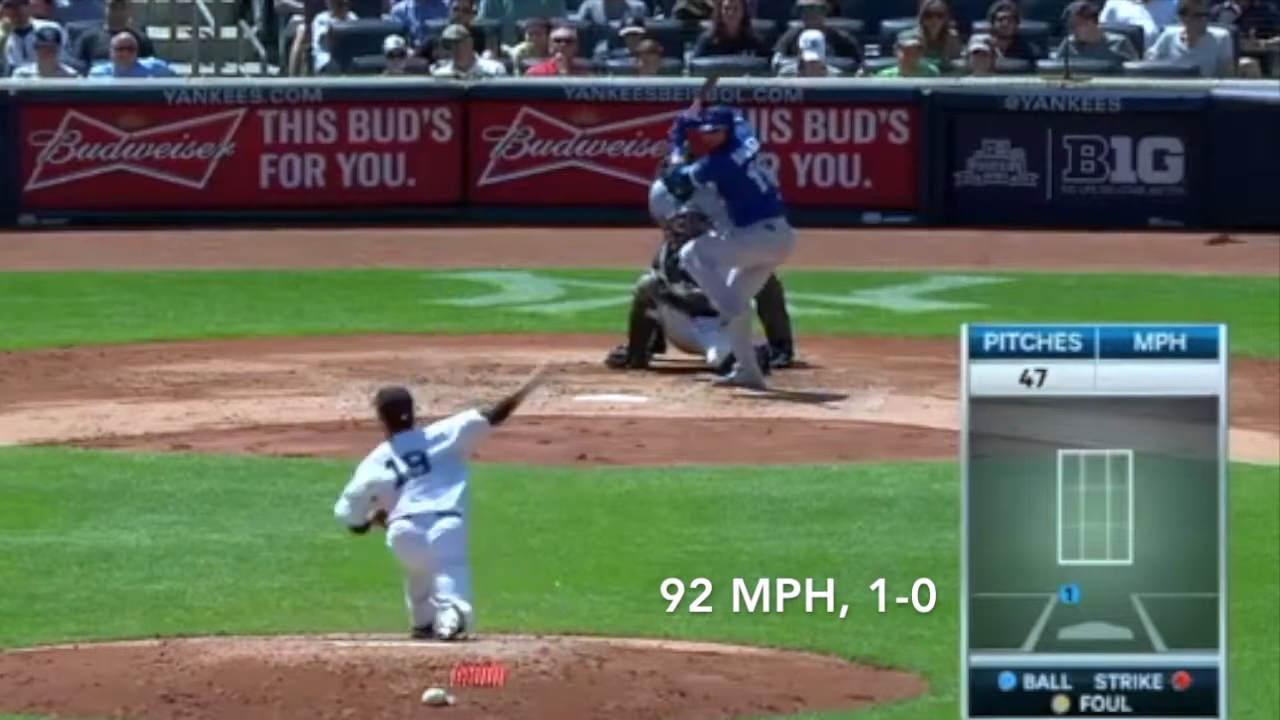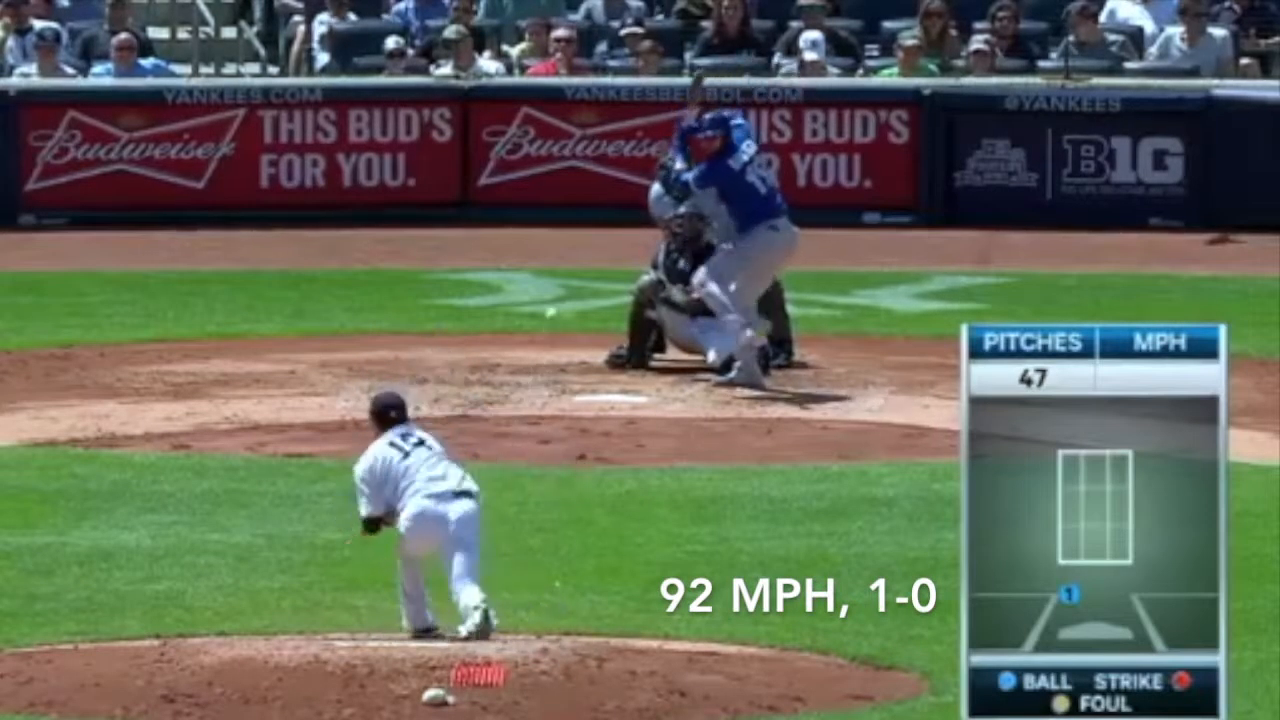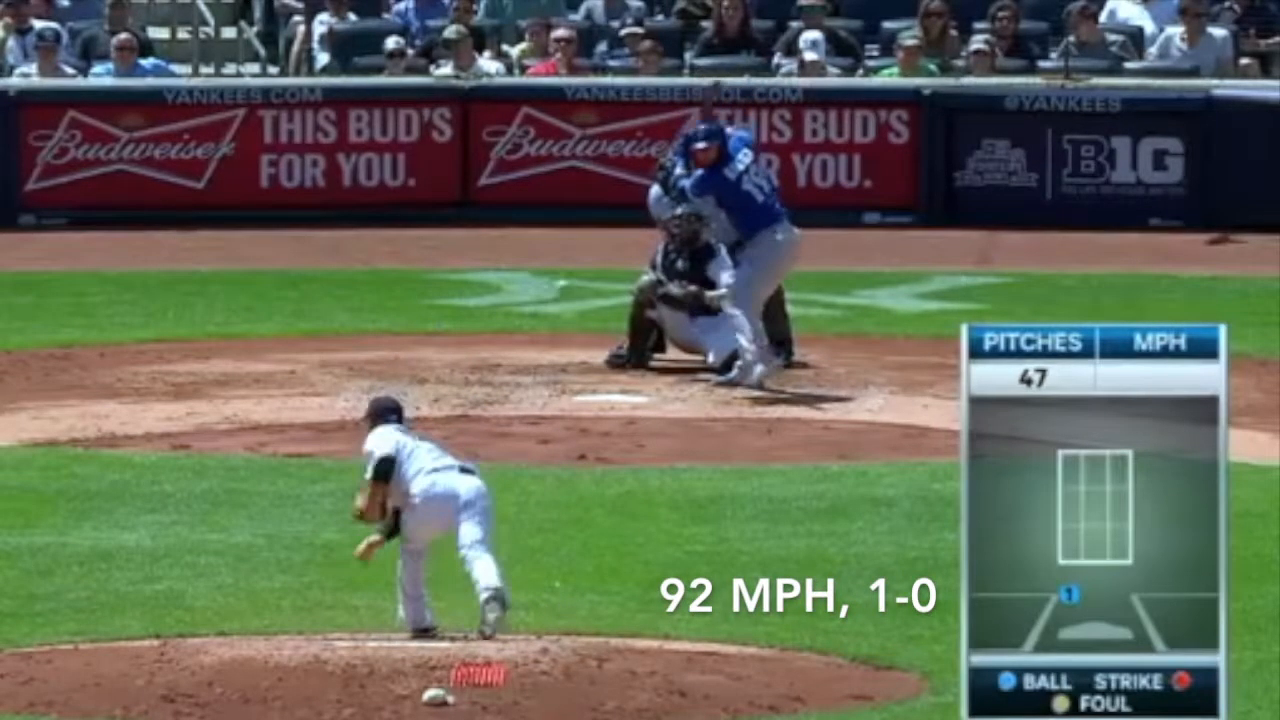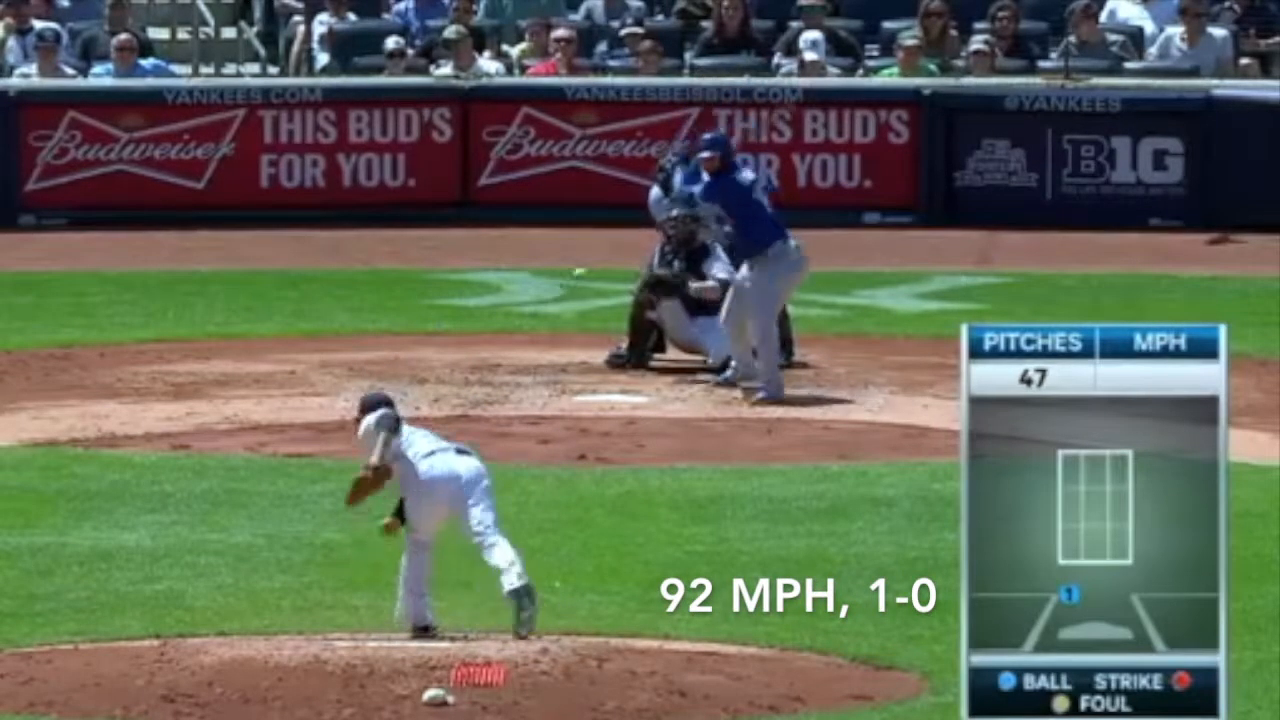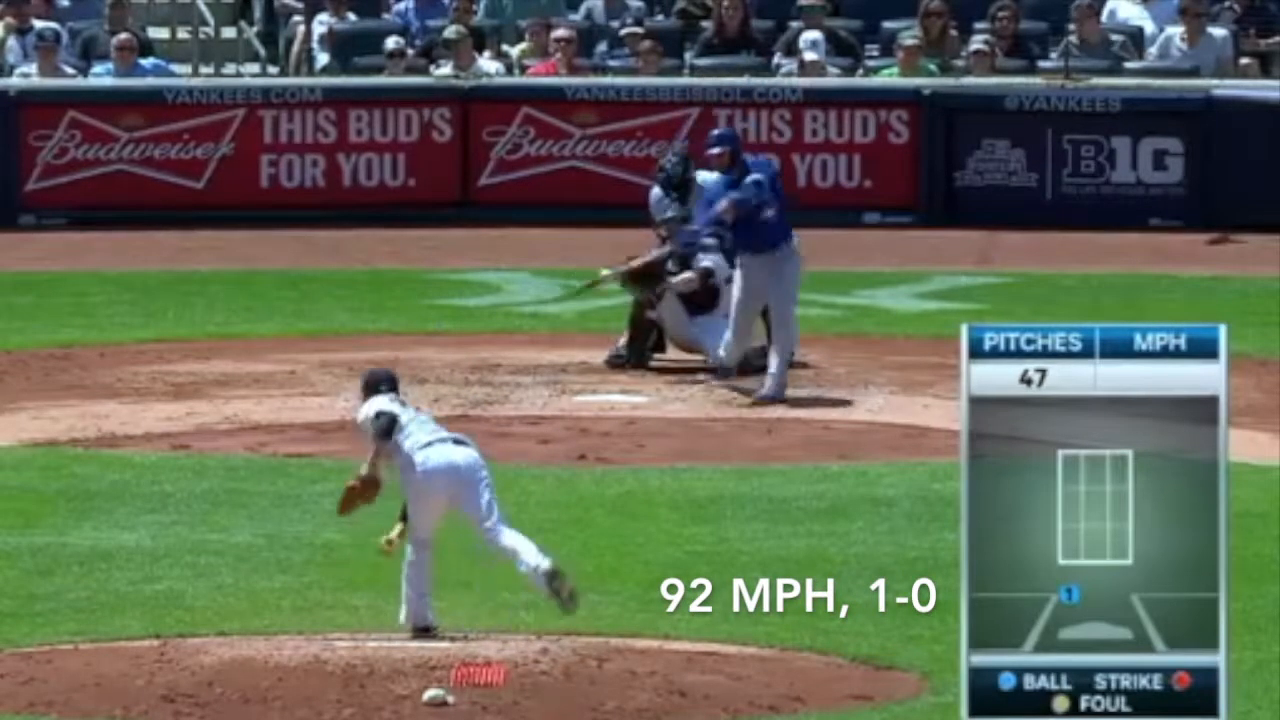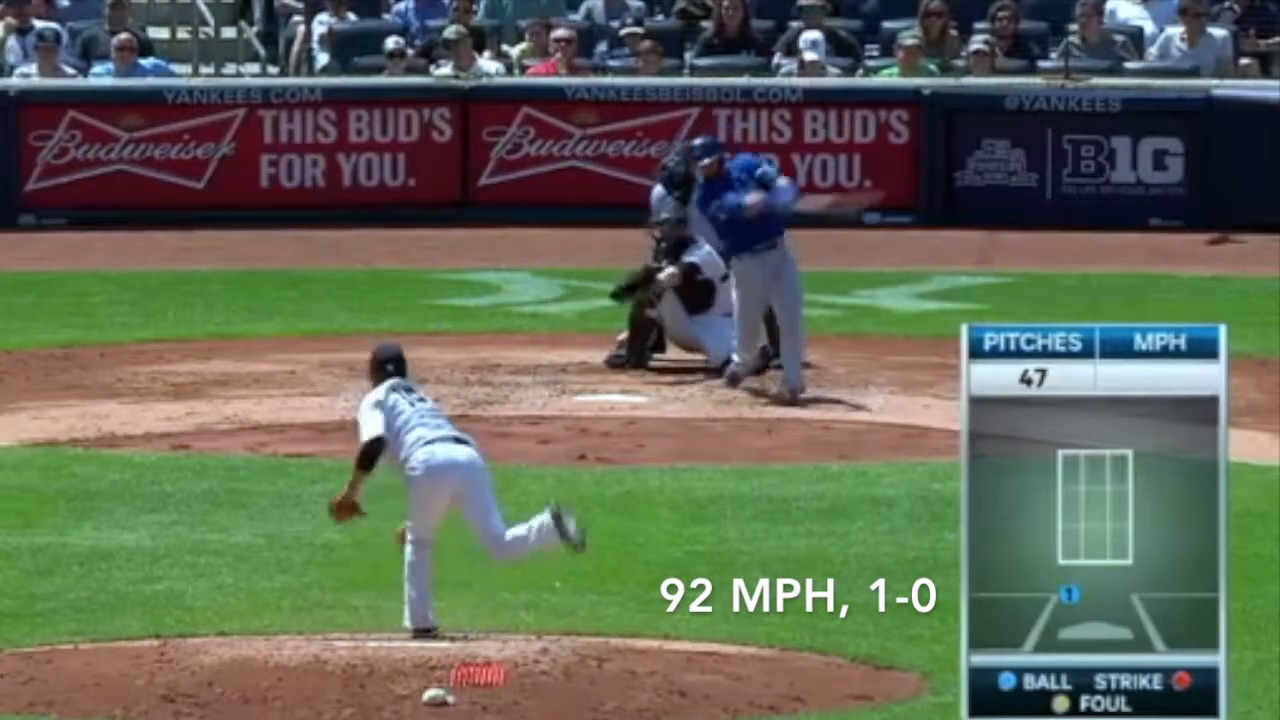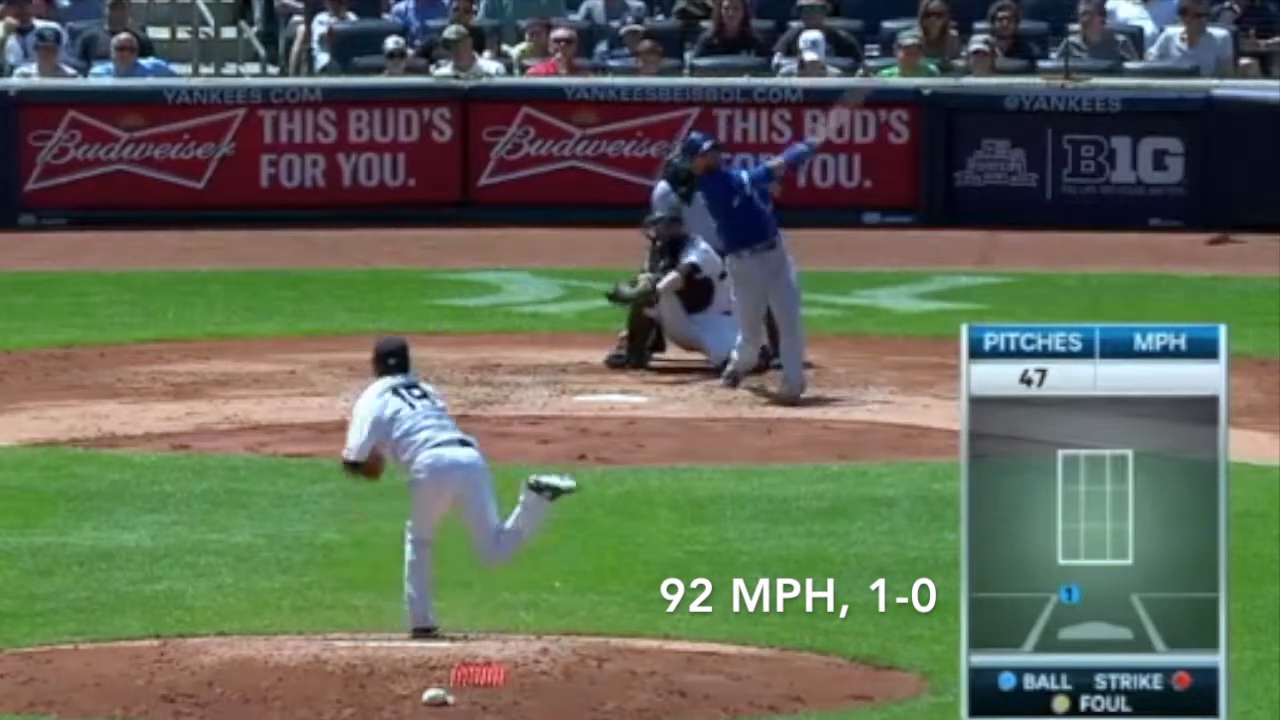
dt=0.1s
person 1, frame 1
left shoulder: (716, 163)
right shoulder: (747, 138)
left elbow: (673, 180)
right elbow: (736, 118)
left wrist: (678, 144)
right wrist: (695, 119)
left hip: (761, 234)
right hip: (777, 236)
left knee: (691, 254)
right knee: (735, 298)
left ankle: (728, 308)
right ankle: (747, 371)
person 1, frame 2
left shoulder: (715, 168)
right shoulder: (744, 138)
left elbow: (675, 186)
right elbow: (736, 116)
left wrist: (679, 150)
right wrist: (699, 114)
left hip: (766, 235)
right hip: (781, 234)
left knee: (705, 281)
right knee: (739, 298)
left ankle: (743, 331)
right ankle: (747, 370)
person 1, frame 3
left shoulder: (711, 177)
right shoulder: (742, 147)
left elbow: (677, 190)
right elbow: (735, 132)
left wrist: (682, 158)
right wrist: (702, 133)
left hip: (771, 242)
right hip: (780, 240)
left knee: (739, 298)
right knee: (742, 303)
right ankle: (747, 369)
person 1, frame 4
left shoulder: (734, 180)
right shoulder: (739, 169)
left hip: (782, 257)
right hip: (755, 261)
left knee: (761, 316)
right knee: (731, 320)
right ankle: (742, 367)
person 1, frame 5
left shoulder: (761, 167)
right shoulder: (714, 187)
left elbow: (750, 196)
right elbow: (707, 218)
left wrist: (718, 216)
left hip: (782, 255)
right hip: (749, 262)
left knee: (782, 316)
right knee: (739, 332)
right ankle: (726, 361)
person 1, frame 6
left shoulder: (744, 164)
right shoulder: (705, 195)
left elbow: (776, 180)
right elbow: (740, 207)
left wrist: (784, 195)
right wrist: (759, 201)
left hip: (779, 252)
right hip: (747, 263)
left knee: (791, 317)
right knee: (748, 335)
right ankle: (741, 364)
person 1, frame 7
right shoulder: (711, 185)
right elbow: (763, 175)
right wrist: (800, 151)
left hip: (776, 253)
right hip: (745, 262)
left knee: (789, 317)
right knee: (752, 334)
right ankle: (739, 363)
person 2, frame 1
left shoulder: (372, 466)
right shoulder: (440, 436)
left elbow: (354, 523)
right elbow: (493, 416)
left wrist: (378, 515)
right wrist: (526, 388)
left hip: (405, 538)
right hip: (449, 533)
left ankle: (423, 622)
right ankle: (450, 615)
person 2, frame 2
left shoulder: (369, 462)
right shoulder: (426, 438)
left elbow: (372, 523)
left wrist: (381, 519)
left hip: (423, 514)
right hip: (464, 508)
left knee: (410, 557)
left ankle: (420, 623)
right ankle: (476, 610)
person 2, frame 3
left shoulder: (379, 437)
right shoulder: (416, 441)
left elbow: (385, 462)
right elbow: (401, 508)
left wrist: (370, 497)
right wrist: (379, 539)
left hip: (431, 489)
right hip: (470, 486)
left knee: (412, 551)
right knee: (475, 551)
left ankle: (419, 622)
right ankle: (490, 593)
person 2, frame 4
left shoulder: (373, 423)
right shoulder: (412, 433)
left elbow: (390, 419)
right elbow: (411, 499)
left wrist: (378, 457)
right wrist: (393, 523)
left hip: (432, 472)
right hip: (471, 466)
left knee: (418, 545)
right knee: (488, 537)
left ankle: (420, 622)
right ankle: (517, 587)
person 2, frame 5
left shoulder: (372, 410)
right shoulder: (410, 413)
left elbow: (386, 419)
left wrist: (371, 464)
right wrist: (401, 526)
left hip: (429, 465)
right hip: (467, 458)
left knee: (420, 543)
right knee: (496, 529)
left ankle: (419, 621)
right ankle: (542, 570)
person 2, frame 6
left shoulder: (374, 401)
right shoulder: (420, 397)
left elbow: (374, 445)
left wrist: (351, 489)
right wrist: (414, 518)
left hip: (429, 465)
right hip: (468, 457)
left knee: (419, 542)
right knee: (499, 541)
left ankle: (420, 622)
right ankle: (551, 523)
person 2, frame 7
left shoulder: (372, 399)
right shoulder: (427, 390)
left elbow: (354, 461)
left wrist: (368, 464)
left hip: (433, 466)
right hip: (470, 458)
left knee: (419, 541)
right knee: (495, 547)
left ankle: (420, 622)
right ankle: (536, 494)
person 3, frame 1
right shoulder: (666, 252)
right elbow: (650, 291)
left wrist: (700, 296)
left hip: (711, 323)
right hip: (681, 324)
left knee: (725, 359)
right knee: (648, 284)
right ankle: (636, 351)
person 3, frame 2
left shoulder: (717, 254)
right shoulder: (667, 251)
left elbow: (734, 298)
right elbow: (648, 293)
left wrist: (704, 299)
left hip: (714, 325)
right hip: (683, 327)
left knee: (725, 359)
right knee: (649, 284)
left ankle: (766, 351)
right ankle: (636, 350)
person 3, frame 3
left shoulder: (715, 254)
right shoulder: (666, 251)
left elbow: (731, 294)
left wrist: (702, 296)
left hip: (714, 322)
right hip: (681, 325)
left knee: (726, 359)
right knee: (648, 285)
left ankle: (759, 351)
right ankle: (636, 351)
person 3, frame 4
left shoulder: (711, 253)
right shoulder: (663, 252)
left elbow: (721, 289)
left wrist: (689, 287)
right wrist: (633, 336)
left hip: (713, 323)
right hip: (682, 328)
left knee: (725, 360)
right knee: (649, 287)
right ankle: (636, 351)
person 3, frame 5
left shoulder: (703, 251)
right shoulder: (663, 253)
left elbow: (699, 278)
left wrist: (666, 282)
right wrist: (631, 334)
left hip: (714, 322)
right hip: (683, 325)
left knee: (728, 361)
right knee: (648, 288)
left ankle: (760, 354)
right ankle: (635, 352)
person 3, frame 6
left shoulder: (699, 251)
right shoulder: (660, 253)
left elbow: (679, 273)
left wrist: (654, 283)
right wrist: (632, 331)
left hip: (715, 322)
right hip: (681, 324)
left knee: (728, 360)
right knee: (650, 290)
right ankle: (635, 352)
person 3, frame 7
left shoulder: (696, 248)
right shoulder: (658, 251)
left elbow: (682, 276)
left wrist: (652, 290)
right wrist: (633, 329)
left hip: (715, 320)
right hip: (682, 324)
left knee: (733, 360)
right knee: (649, 287)
left ankle: (764, 353)
right ankle: (634, 351)
